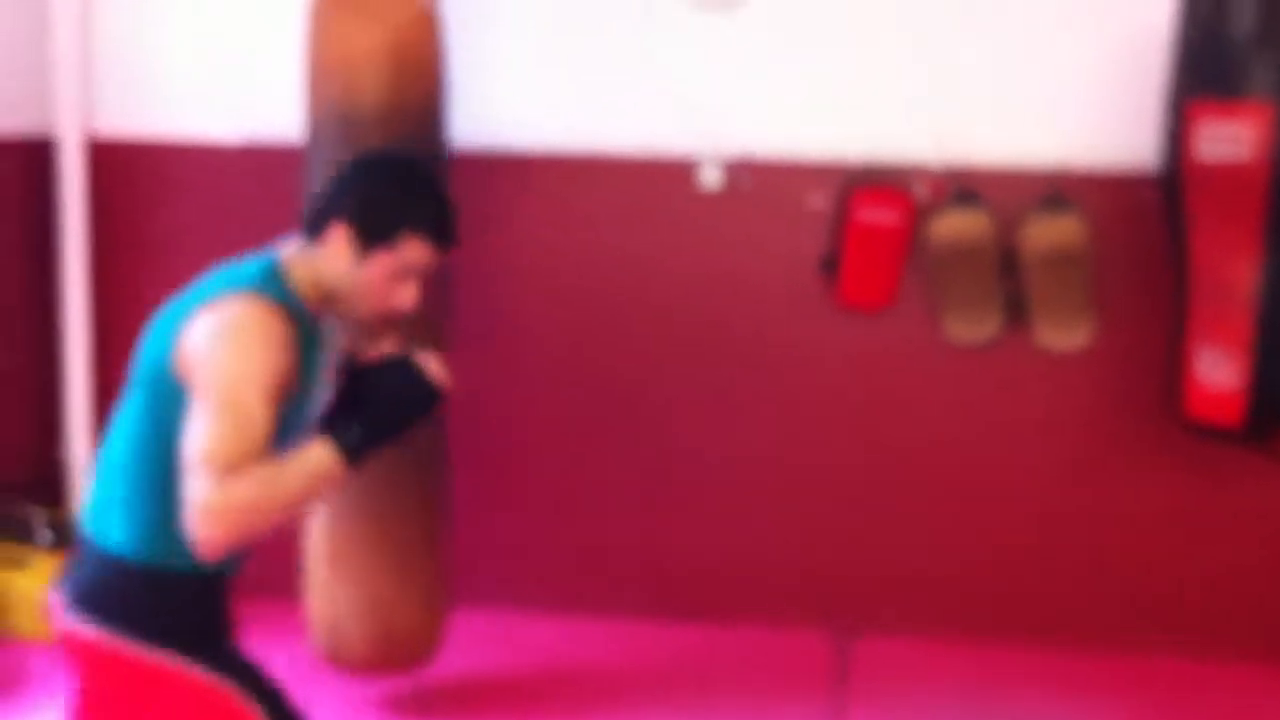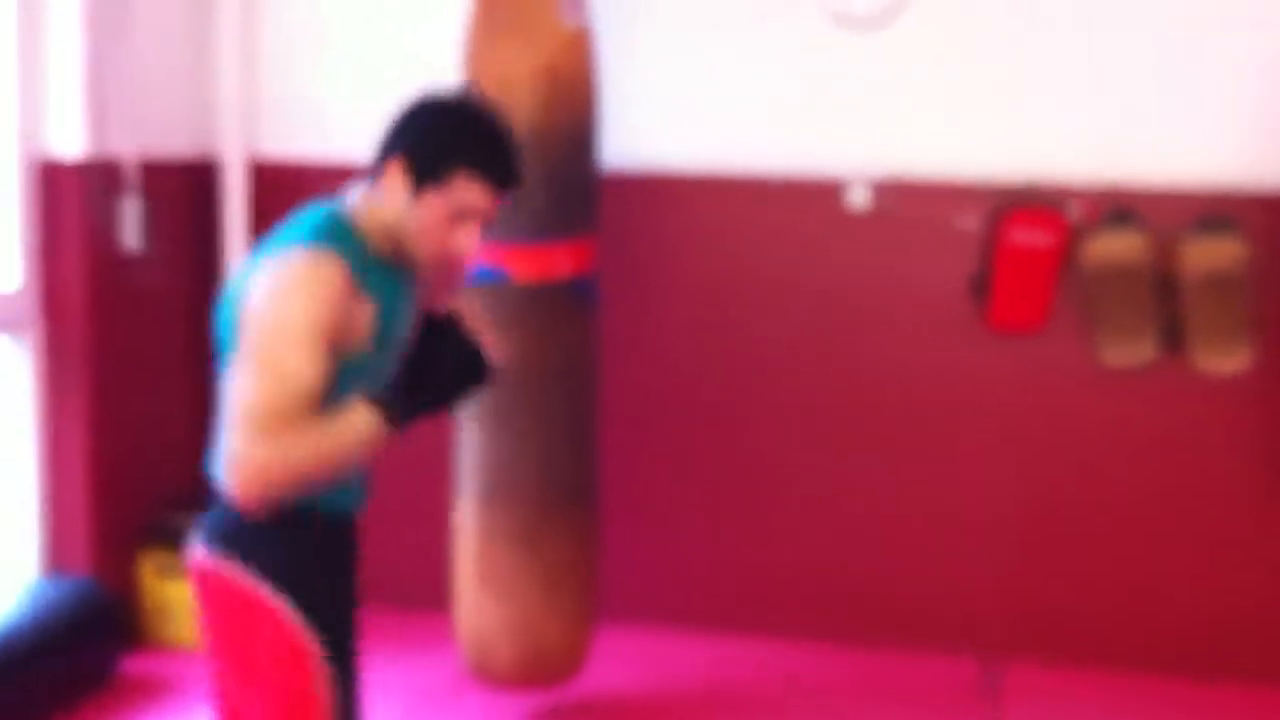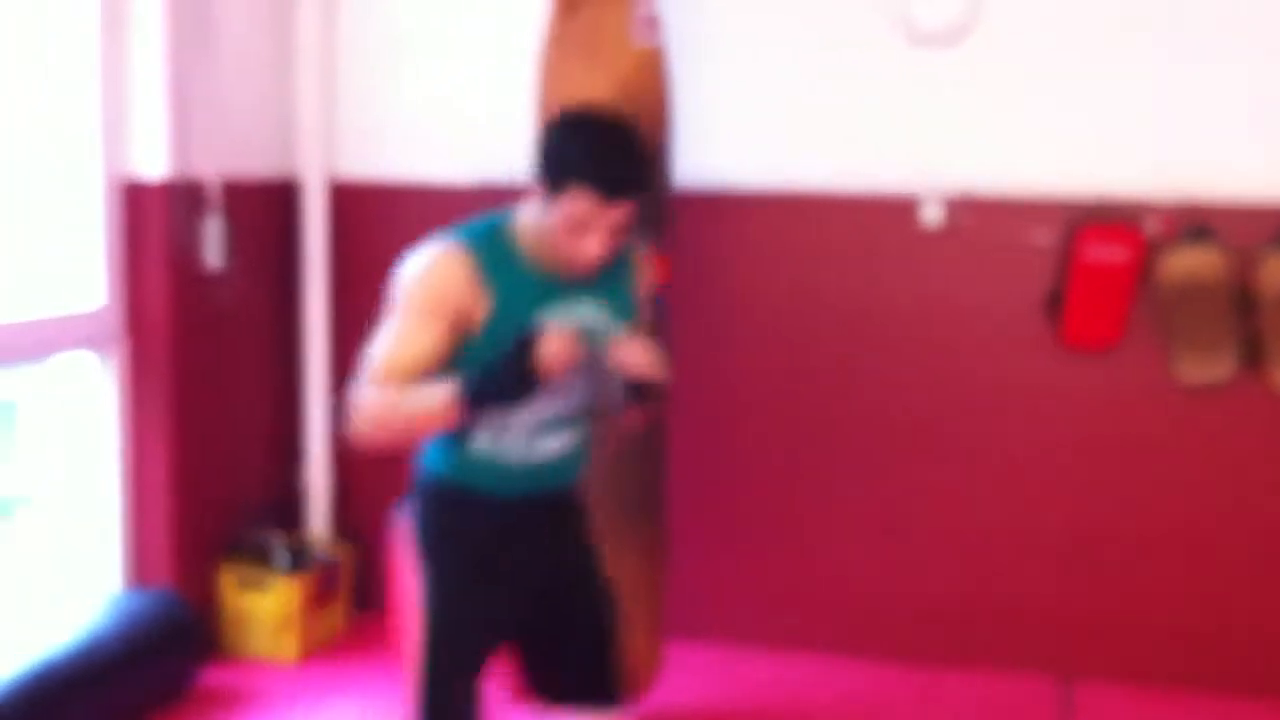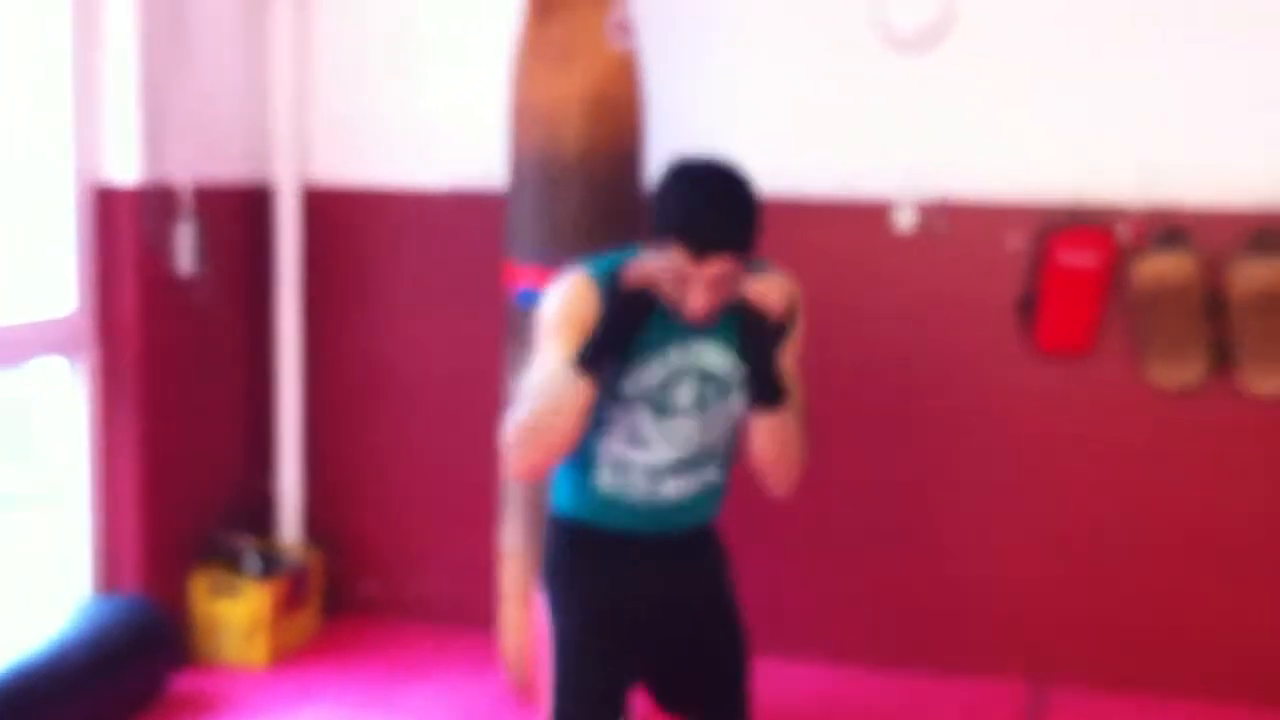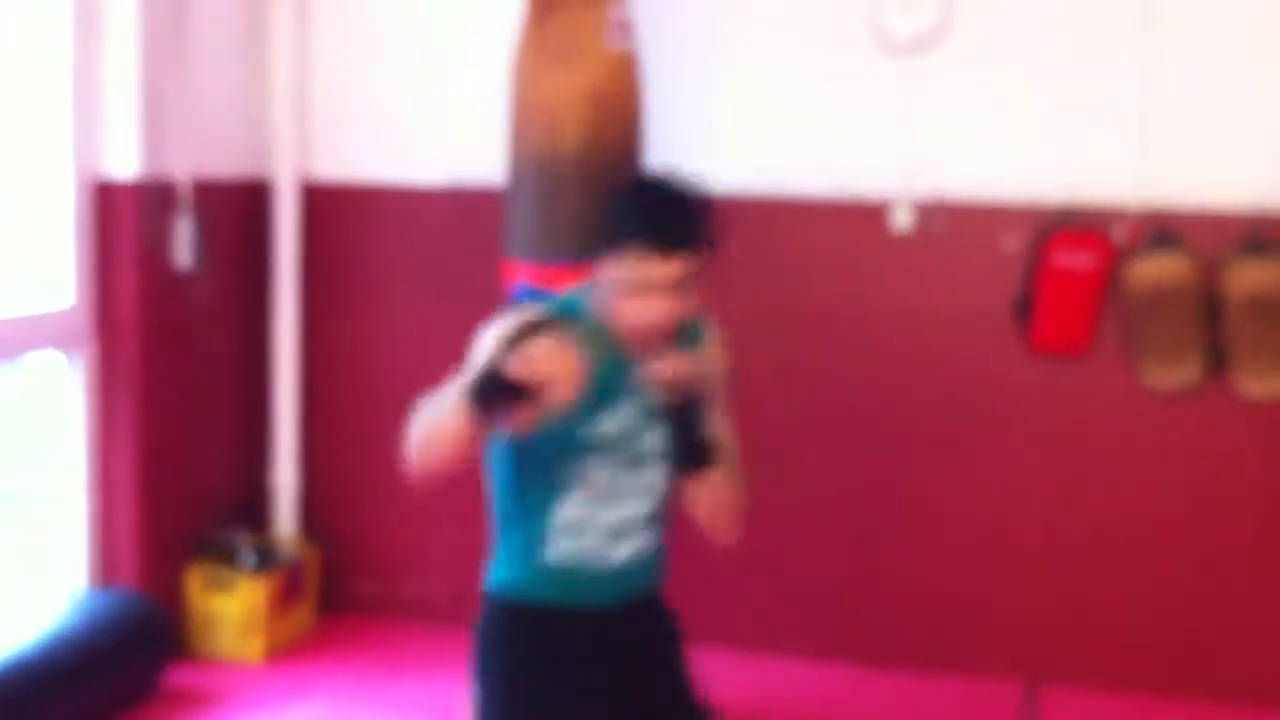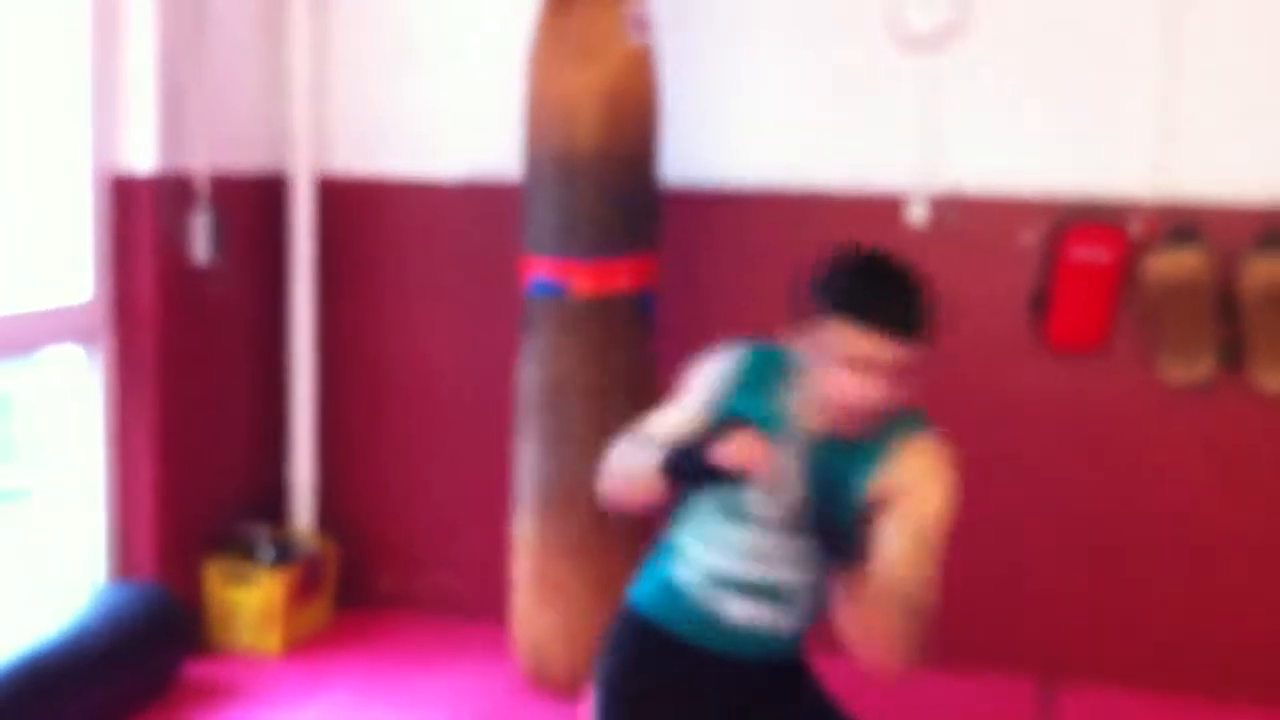
dt=0.5s
person 1, frame 1
left shoulder: (287, 302)
right shoulder: (249, 326)
left elbow: (269, 451)
right elbow: (214, 521)
left wrist: (361, 394)
right wrist: (363, 429)
right hip: (148, 613)
person 1, frame 2
left shoulder: (389, 254)
right shoulder: (310, 275)
right elbow: (250, 472)
left wrist: (442, 360)
right wrist: (402, 401)
left hip: (310, 544)
right hip: (273, 556)
person 1, frame 3
left shoulder: (625, 265)
right shoulder: (450, 268)
right elbow: (368, 415)
left wrist: (642, 375)
right wrist: (491, 384)
left hip: (554, 522)
right hip: (460, 528)
person 1, frame 4
left shoulder: (768, 300)
right shoulder: (584, 295)
left elbow: (782, 476)
right elbow: (523, 459)
left wrist: (765, 361)
right wrist: (602, 347)
left hip: (690, 557)
right hip: (593, 558)
person 1, frame 5
left shoulder: (694, 346)
right shoulder: (533, 339)
left elbow: (725, 525)
right elbow: (428, 450)
left wrist: (691, 433)
right wrist: (493, 388)
left hip: (636, 625)
right hip: (533, 633)
person 1, frame 6
left shoulder: (916, 461)
right shoulder: (737, 372)
left elbow: (884, 648)
right elbow: (616, 482)
left wrist: (840, 545)
right wrist: (686, 461)
left hip: (768, 682)
right hip: (653, 659)
